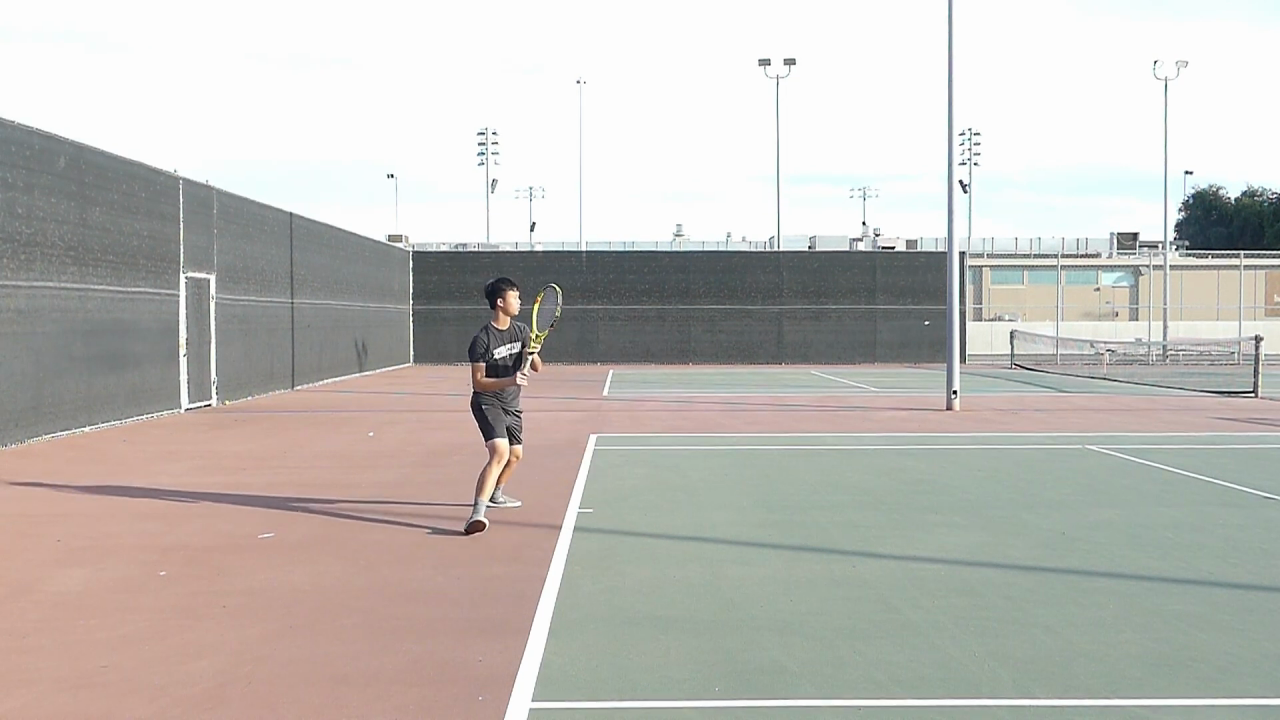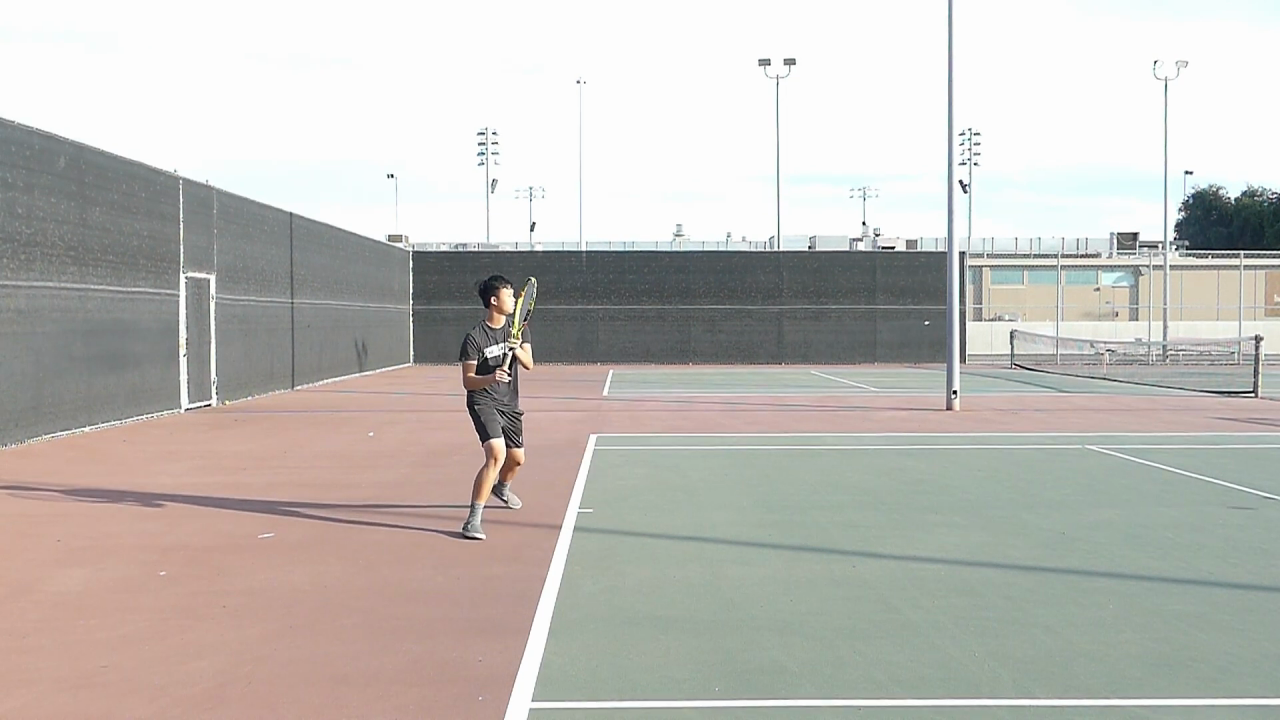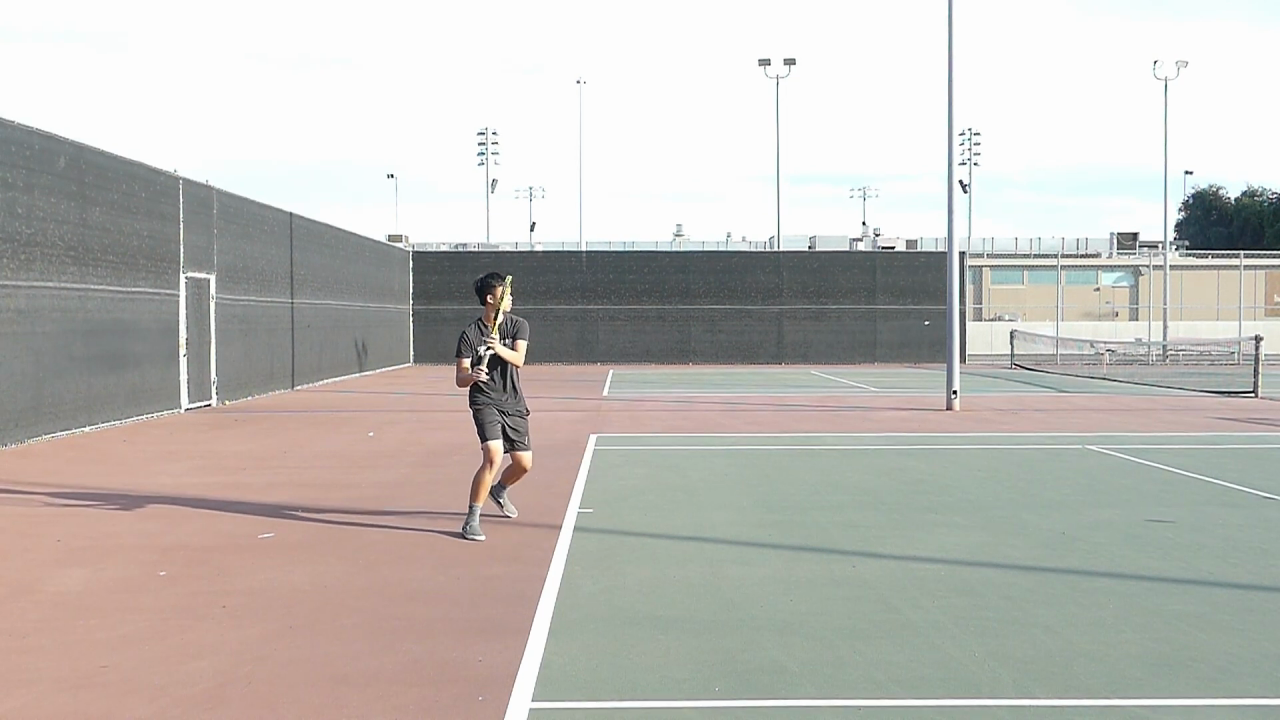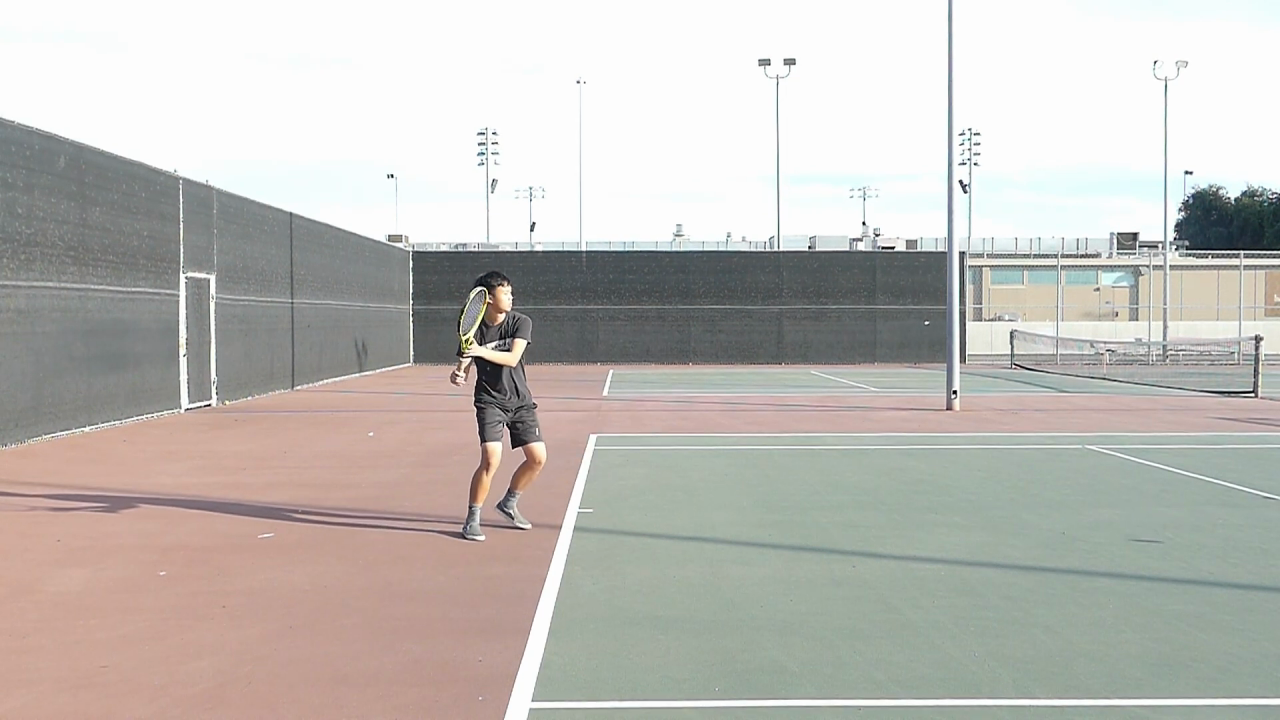
dt=0.5s
person 1, frame 1
left shoulder: (522, 331)
right shoulder: (481, 339)
left elbow: (536, 367)
right elbow: (478, 382)
left wrist: (534, 354)
right wrist: (509, 380)
left hip: (511, 404)
right hip: (487, 403)
left knee: (515, 455)
right knee: (499, 454)
left ankle: (496, 494)
right ankle: (477, 513)
person 1, frame 2
left shoulder: (519, 330)
right shoulder: (474, 337)
left elbow: (529, 364)
right elbow: (467, 381)
left wrist: (517, 350)
right wrist: (491, 378)
left hip: (510, 404)
right hip: (483, 403)
left knee: (517, 458)
right knee: (496, 454)
left ankle: (501, 488)
right ankle: (473, 520)
person 1, frame 3
left shoulder: (518, 325)
right shoulder: (469, 334)
left elbow: (519, 360)
right elbow: (460, 379)
left wrist: (499, 348)
right wrist: (472, 375)
left hip: (514, 404)
right hip: (485, 403)
left knee: (523, 464)
right knee: (493, 457)
left ankle: (499, 491)
right ankle: (472, 520)
person 1, frame 4
left shoulder: (521, 322)
right shoulder: (472, 333)
left elbow: (512, 359)
right elbow: (464, 373)
left wrist: (482, 351)
right wrist: (457, 376)
left hip: (521, 401)
right hip: (490, 402)
left knee: (537, 457)
right knee: (490, 459)
left ankle: (508, 503)
right ankle: (472, 520)
